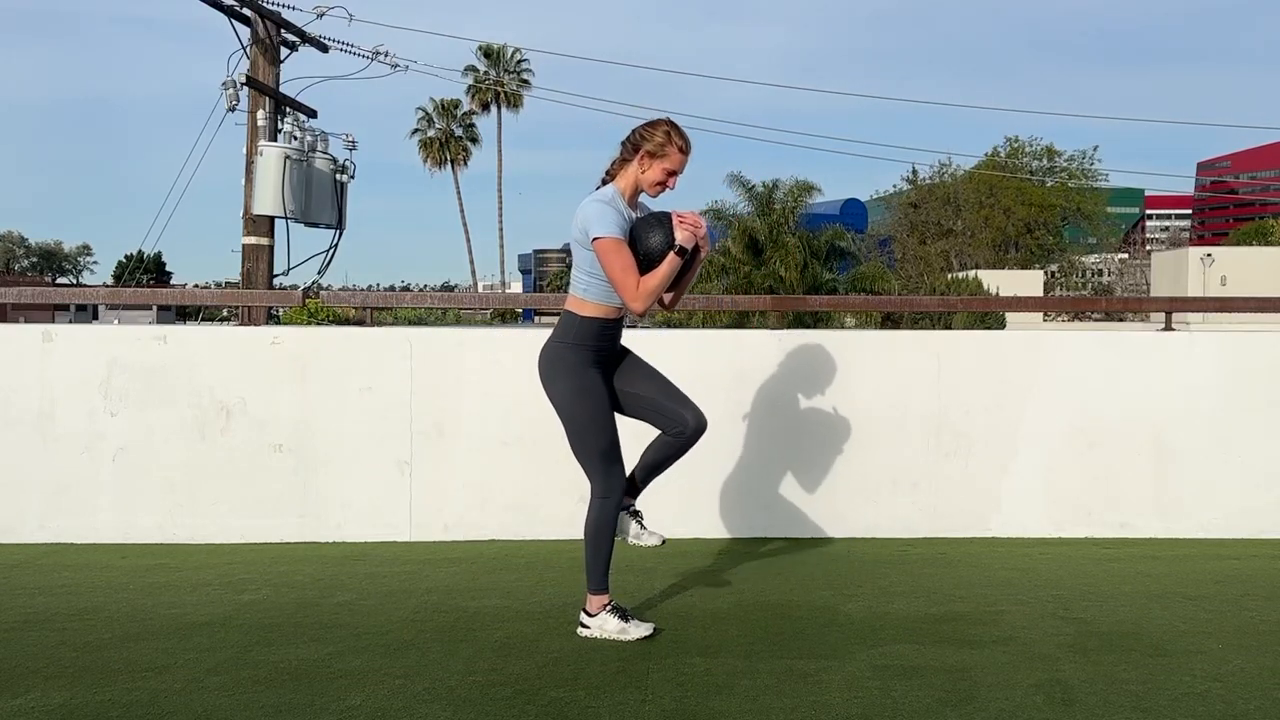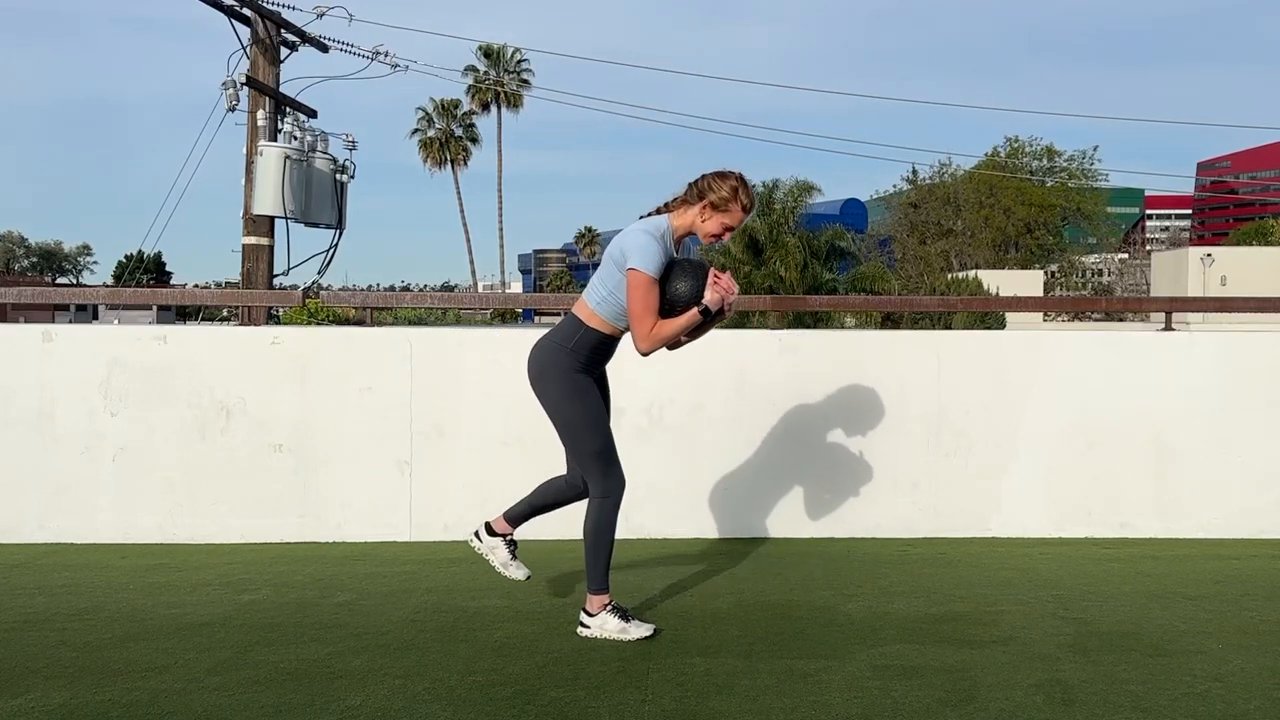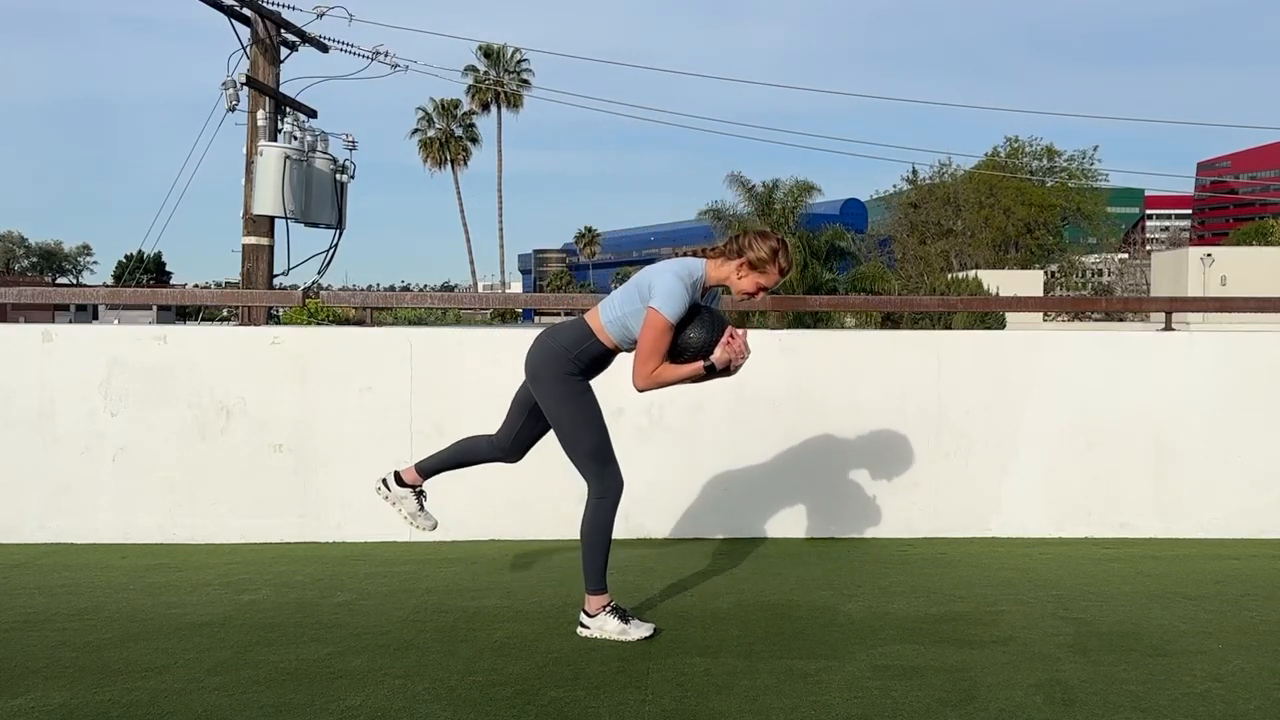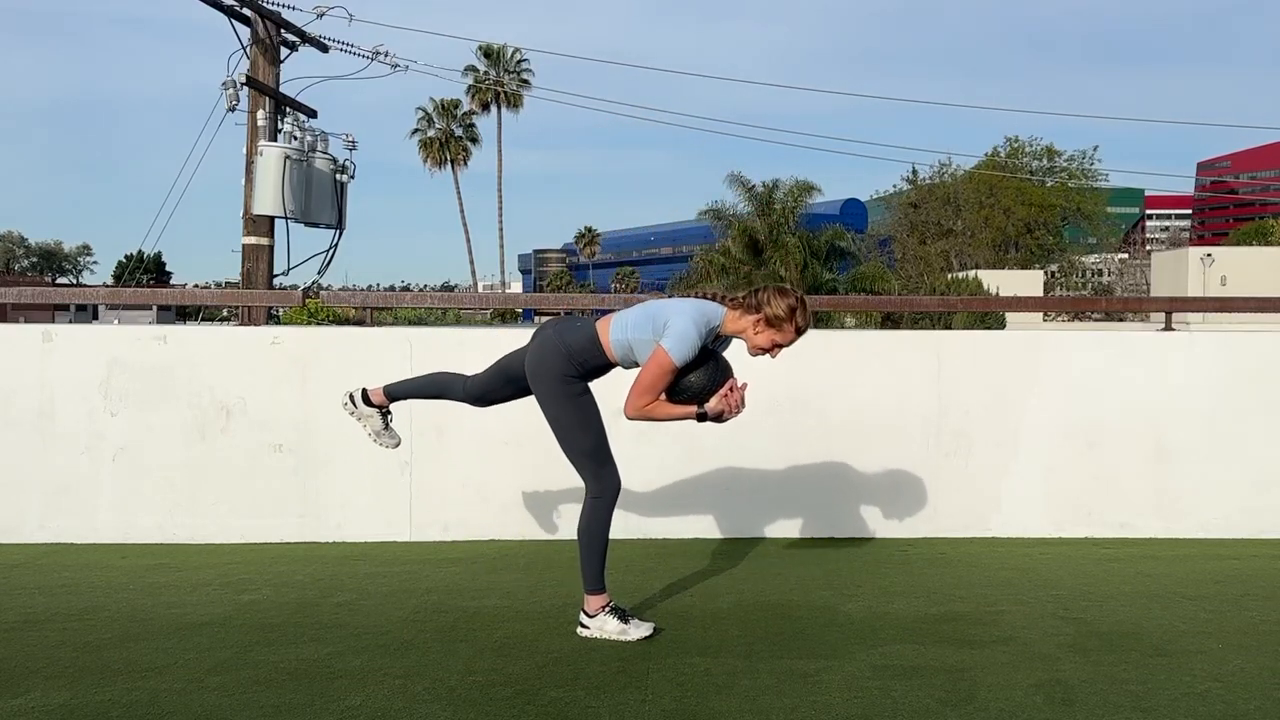
dt=0.3s
person 1, frame 1
left shoulder: (638, 210)
right shoulder: (602, 211)
left elbow: (667, 299)
right elbow: (638, 300)
left wrist: (693, 254)
right wrist: (681, 249)
left hip: (607, 352)
right hip: (573, 357)
left knee: (689, 423)
right knee: (609, 479)
left ankle: (621, 508)
right ankle: (595, 610)
person 1, frame 2
left shoulder: (680, 245)
right shoulder: (647, 241)
left elbow: (674, 338)
right elbow: (647, 340)
left wrist: (717, 310)
right wrist: (705, 305)
left hip: (586, 363)
right hip: (563, 364)
left knee: (585, 479)
right knee: (606, 483)
left ankle: (496, 531)
right ankle: (596, 611)
person 1, frame 3
left shoulder: (704, 284)
right shoulder: (677, 285)
left elbow: (677, 361)
right elbow: (645, 378)
left wrist: (722, 362)
right wrist: (712, 366)
left hip: (558, 356)
right hip: (560, 365)
left knee: (508, 448)
right knee: (606, 483)
left ankle: (406, 479)
right ankle: (595, 612)
person 1, frame 4
left shoulder: (718, 327)
right shoulder: (692, 328)
right elbow: (637, 406)
left wrist: (716, 405)
right wrist: (705, 410)
left hip: (559, 343)
right hip: (559, 365)
left knee: (474, 388)
right knee: (603, 484)
left ankle: (375, 399)
right ankle: (594, 611)
